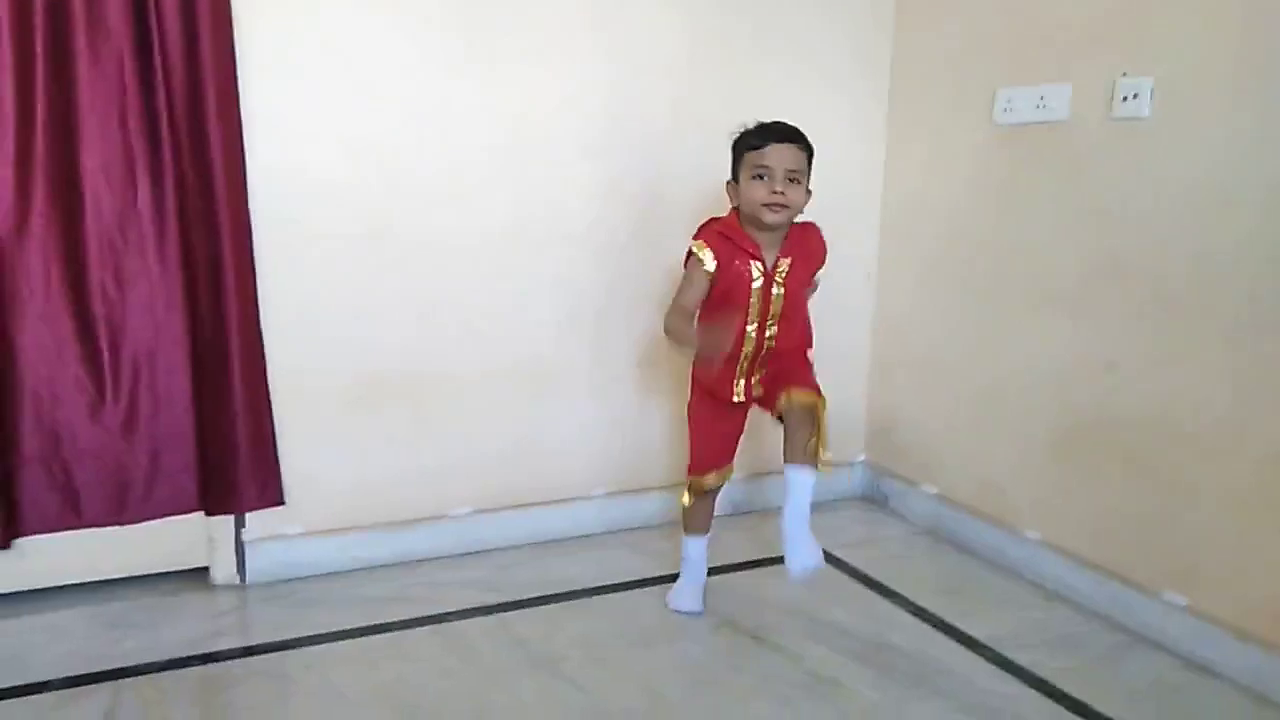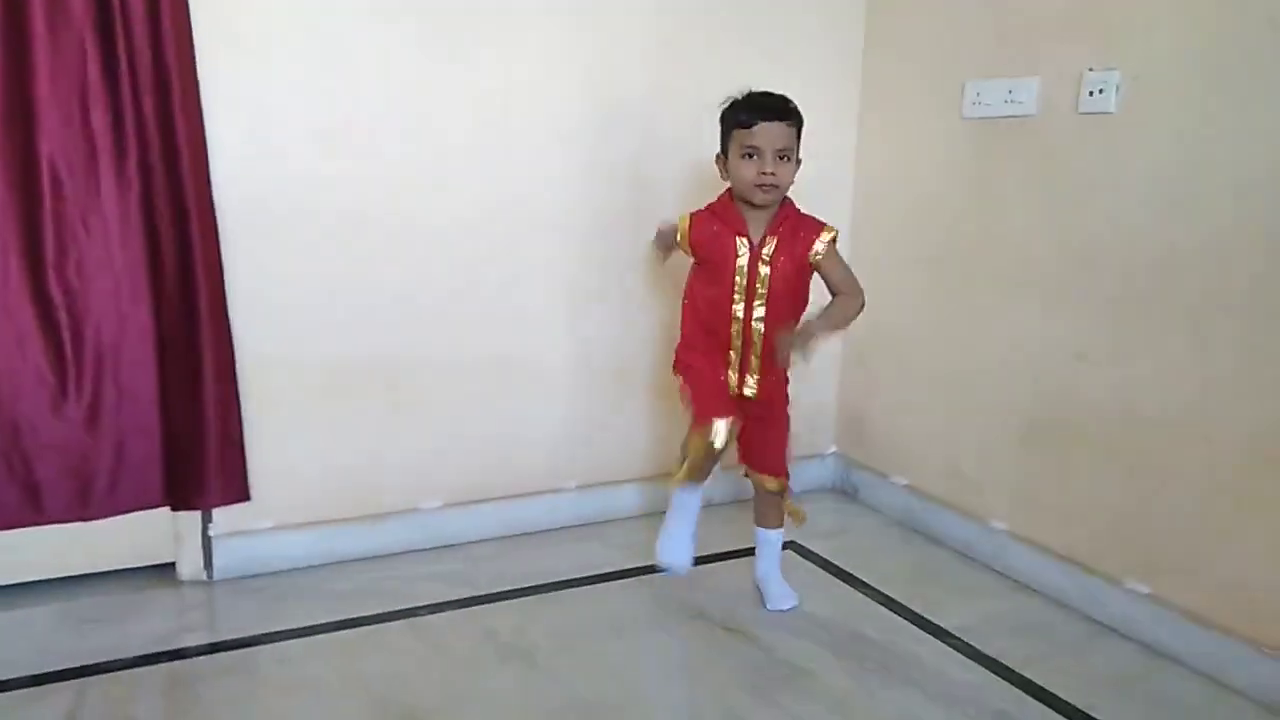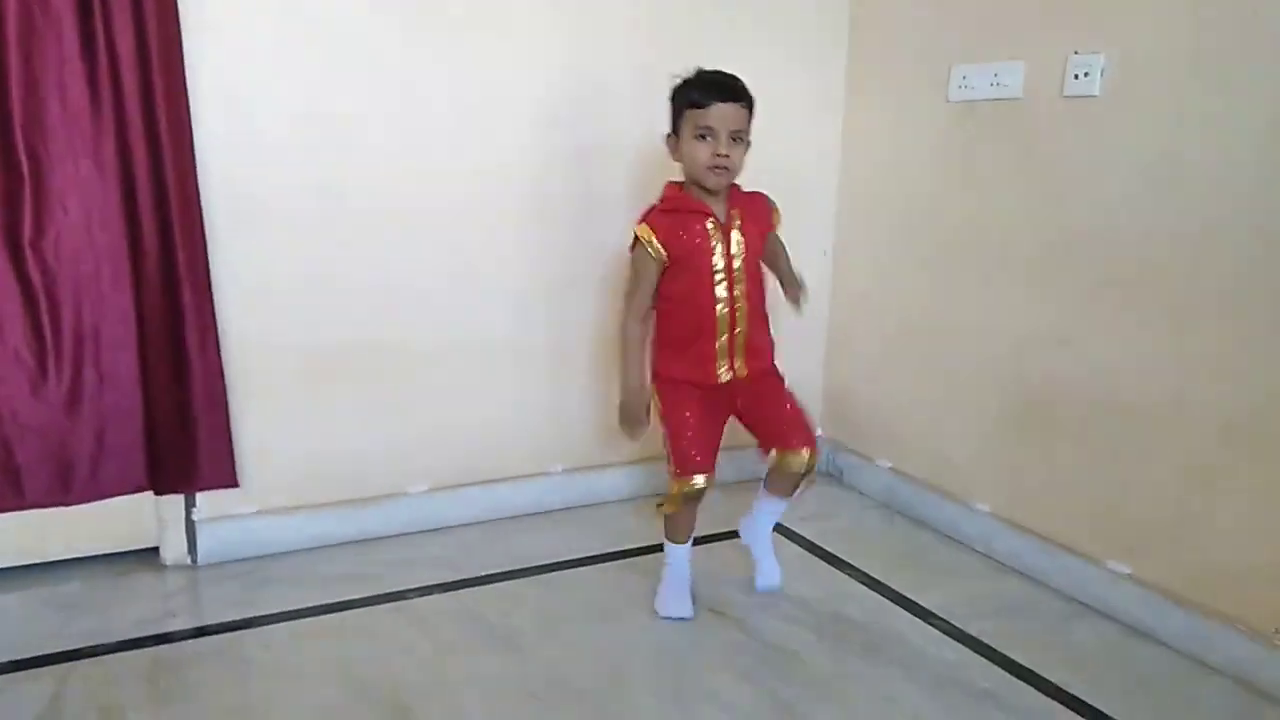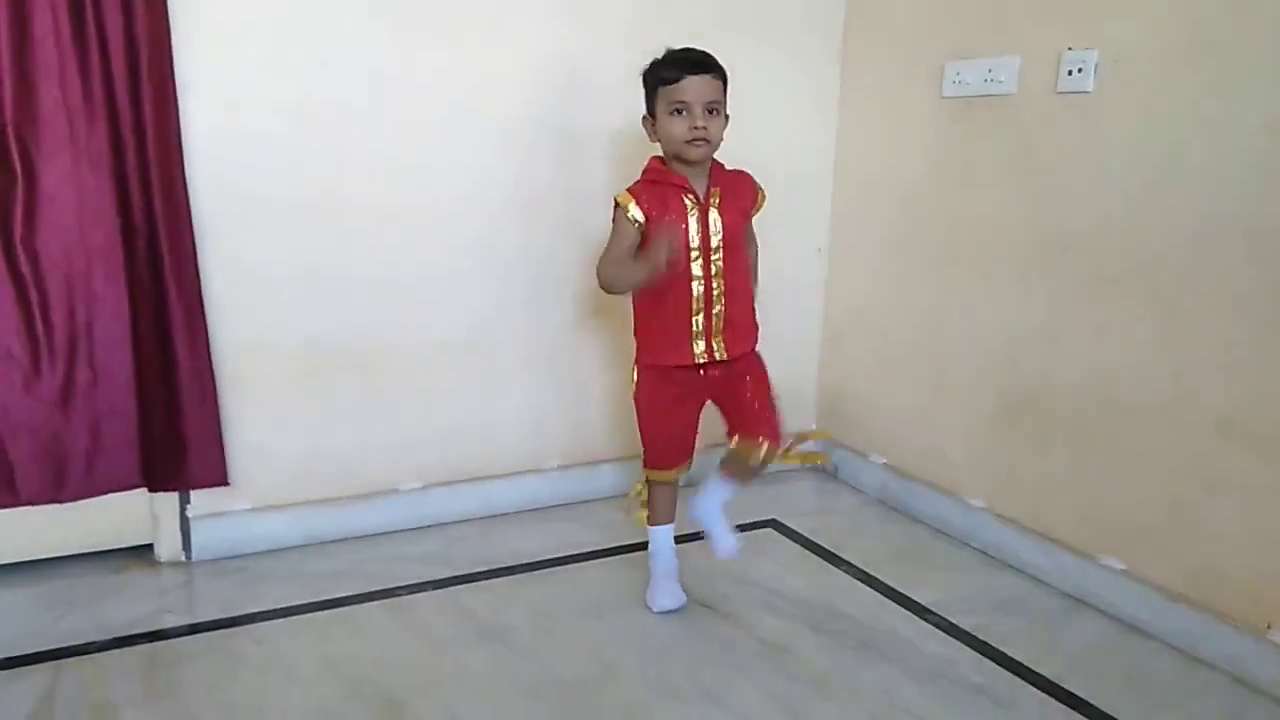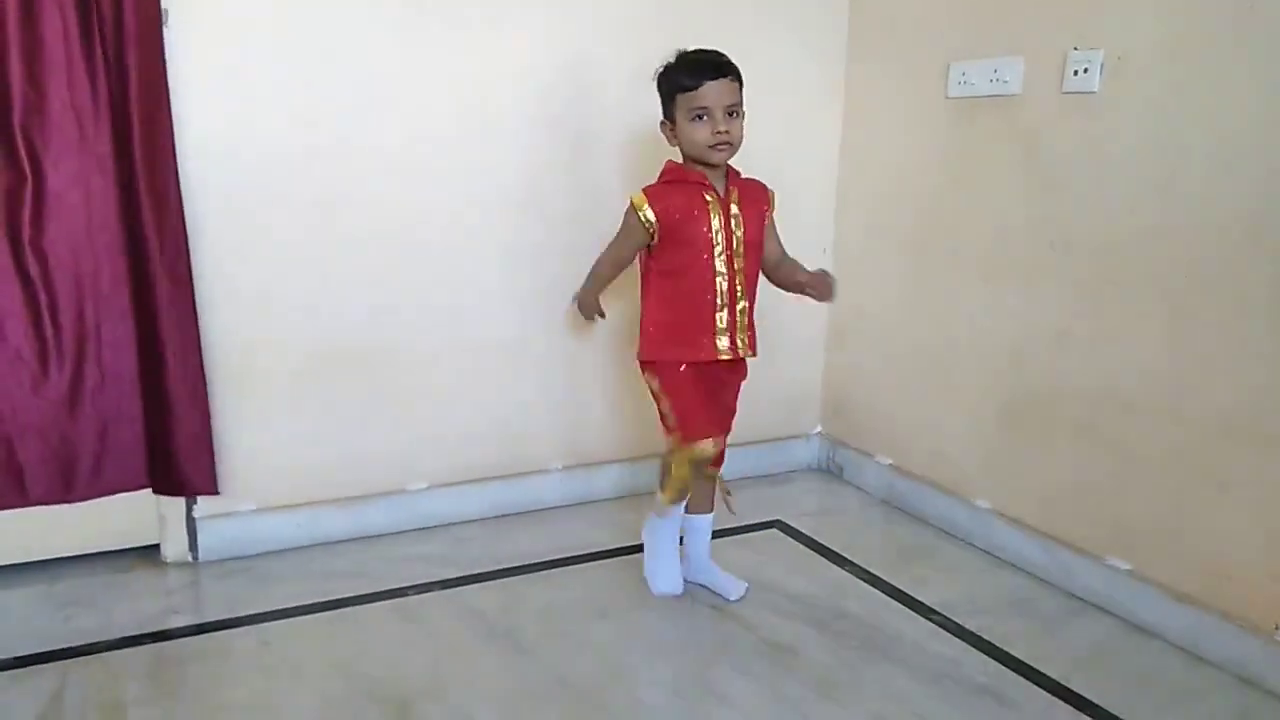
dt=0.3s
person 1, frame 1
left shoulder: (811, 245)
right shoulder: (711, 247)
right elbow: (677, 319)
right wrist: (704, 340)
left hip: (784, 367)
right hip: (719, 380)
left knee: (805, 408)
right knee: (705, 477)
left ankle: (795, 521)
right ankle: (692, 572)
person 1, frame 2
left shoulder: (810, 236)
right shoulder: (702, 226)
left elbow: (852, 297)
left wrist: (808, 331)
left hip: (767, 377)
right hip: (707, 363)
left knee: (771, 474)
right knee: (714, 436)
left ankle: (769, 568)
right ankle: (682, 511)
person 1, frame 3
left shoulder: (758, 210)
right shoulder: (659, 227)
right elbow: (637, 310)
left wrist: (789, 279)
right wrist: (632, 386)
left hip: (753, 367)
right hip: (684, 374)
left knee: (799, 452)
right knee: (691, 479)
left ankle: (759, 532)
right ankle: (675, 575)
person 1, frame 4
left shoulder: (742, 190)
right shoulder: (640, 201)
right elbow: (609, 277)
right wrist: (652, 261)
left hip: (734, 350)
right hip: (667, 359)
left knee: (762, 441)
right knee: (665, 461)
left ankle: (714, 499)
right ankle: (661, 567)
person 1, frame 5
left shoulder: (754, 196)
right shoulder: (656, 202)
left elbow: (772, 260)
right elbow: (618, 258)
left wrist: (806, 280)
right wrist: (589, 292)
left hip: (731, 356)
right hip: (673, 356)
left knee: (710, 458)
right knee: (697, 445)
left ankle: (697, 555)
right ankle: (661, 525)
